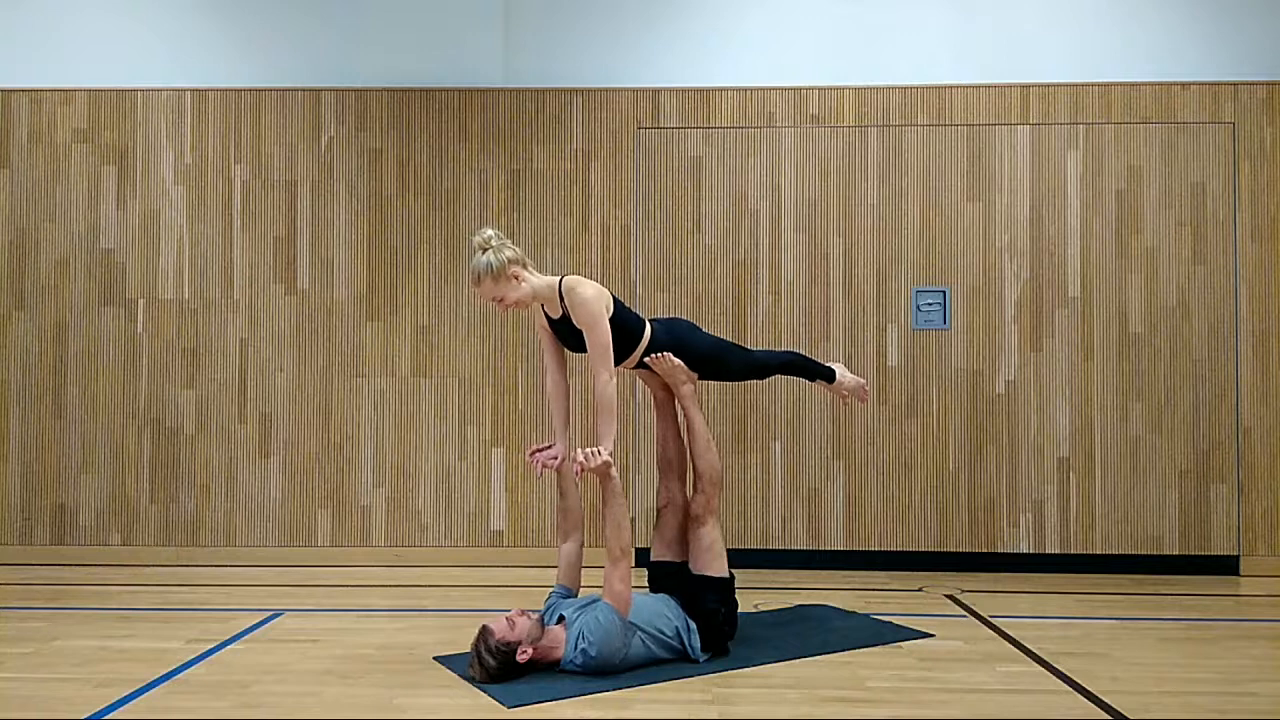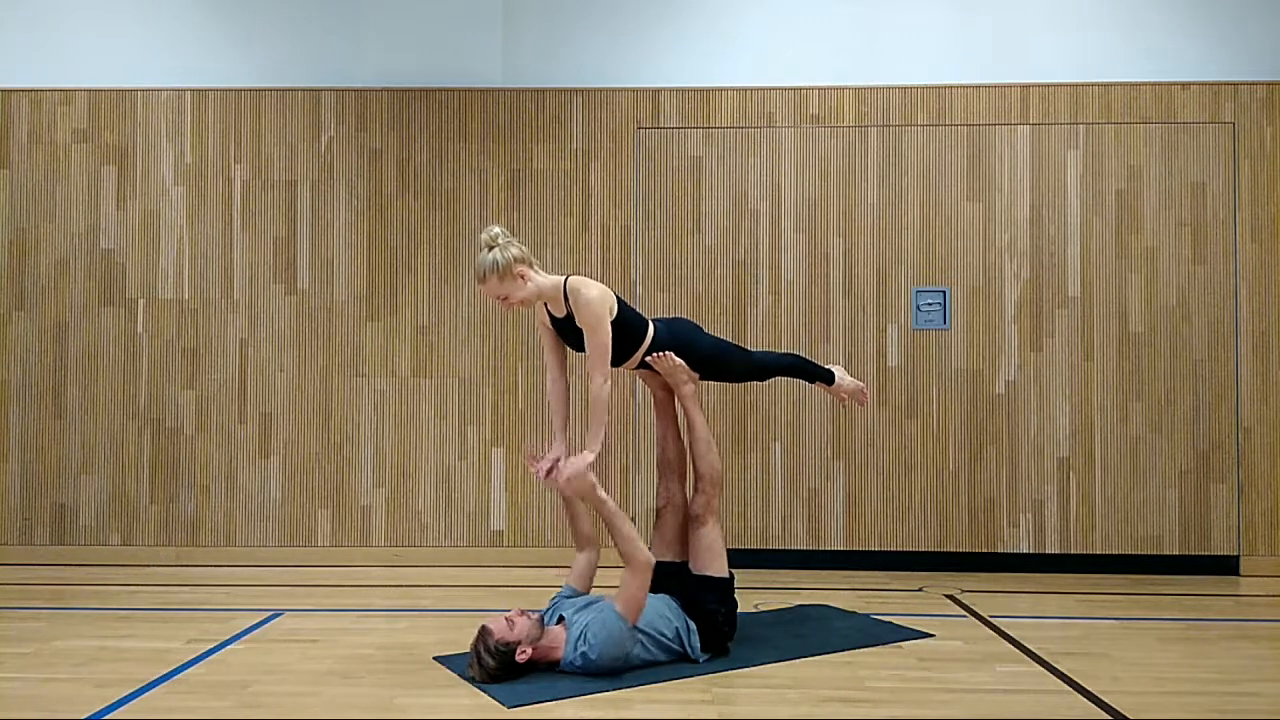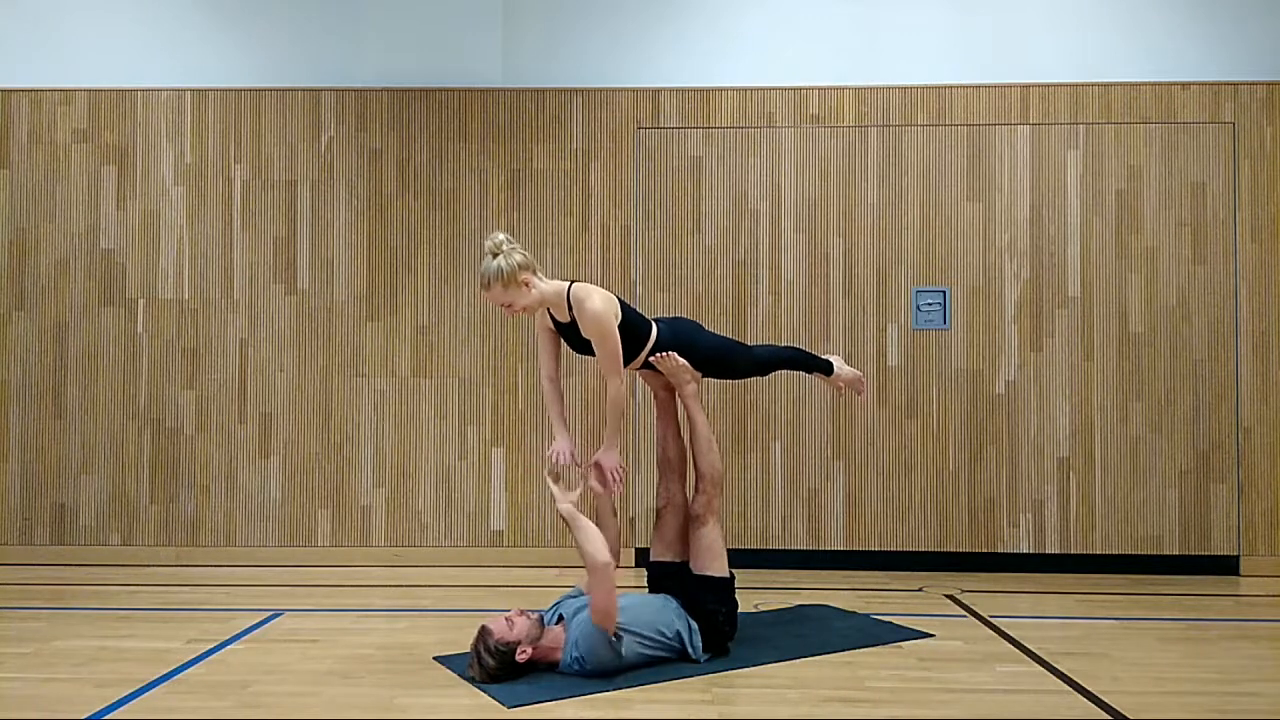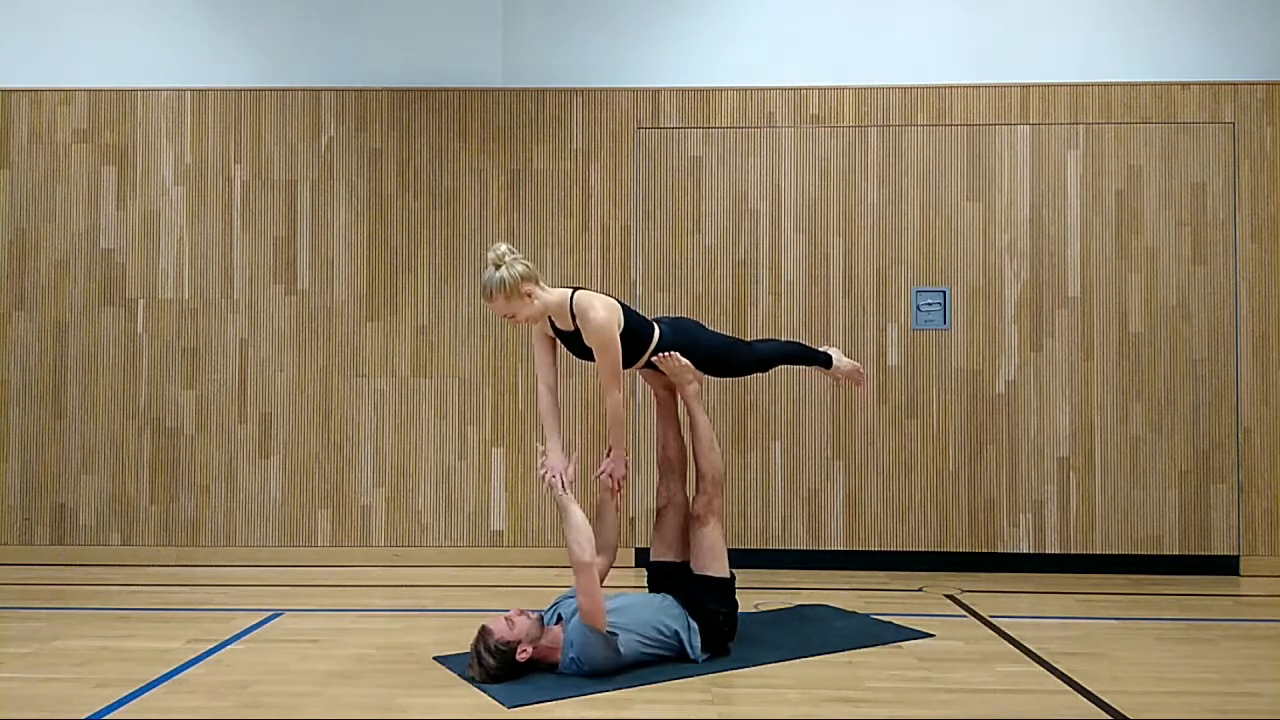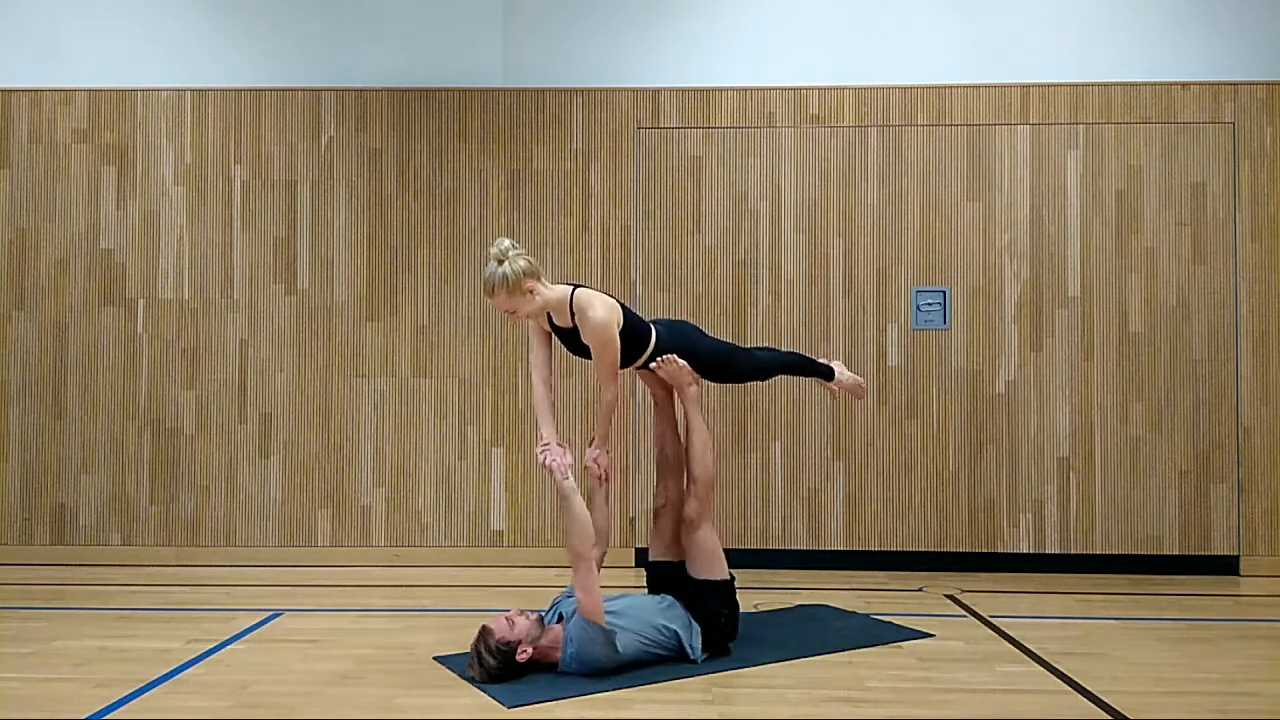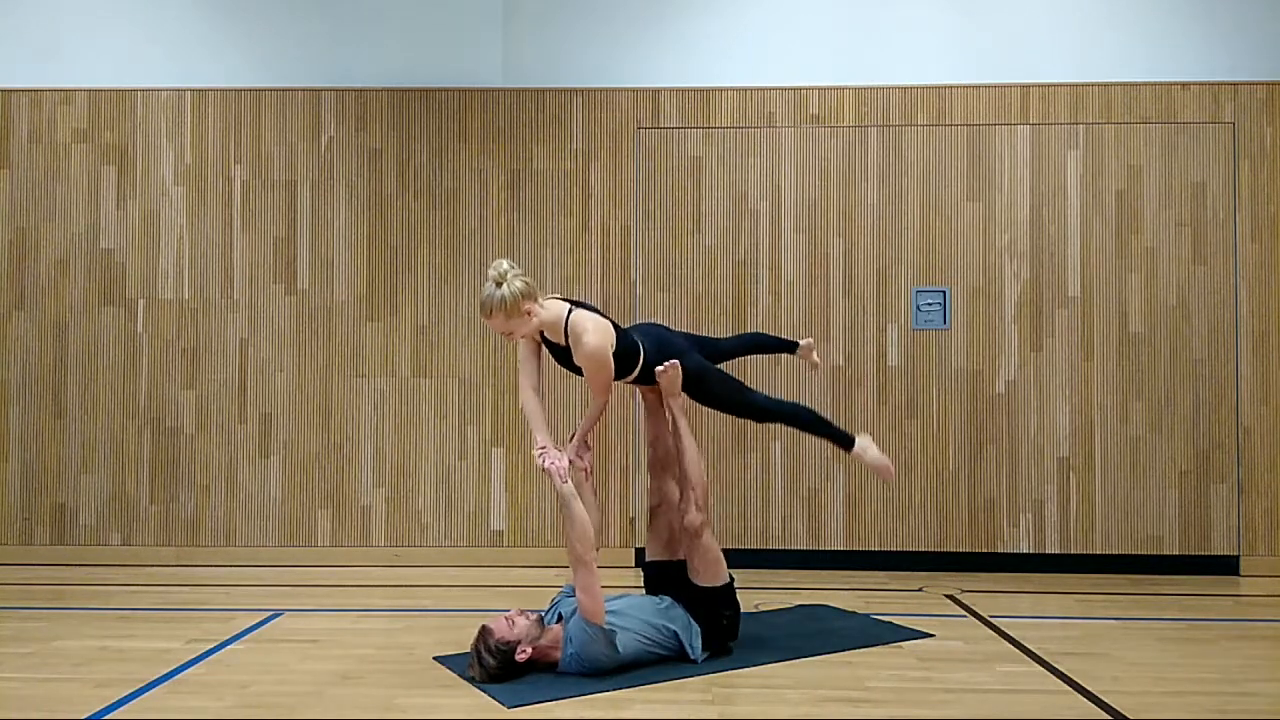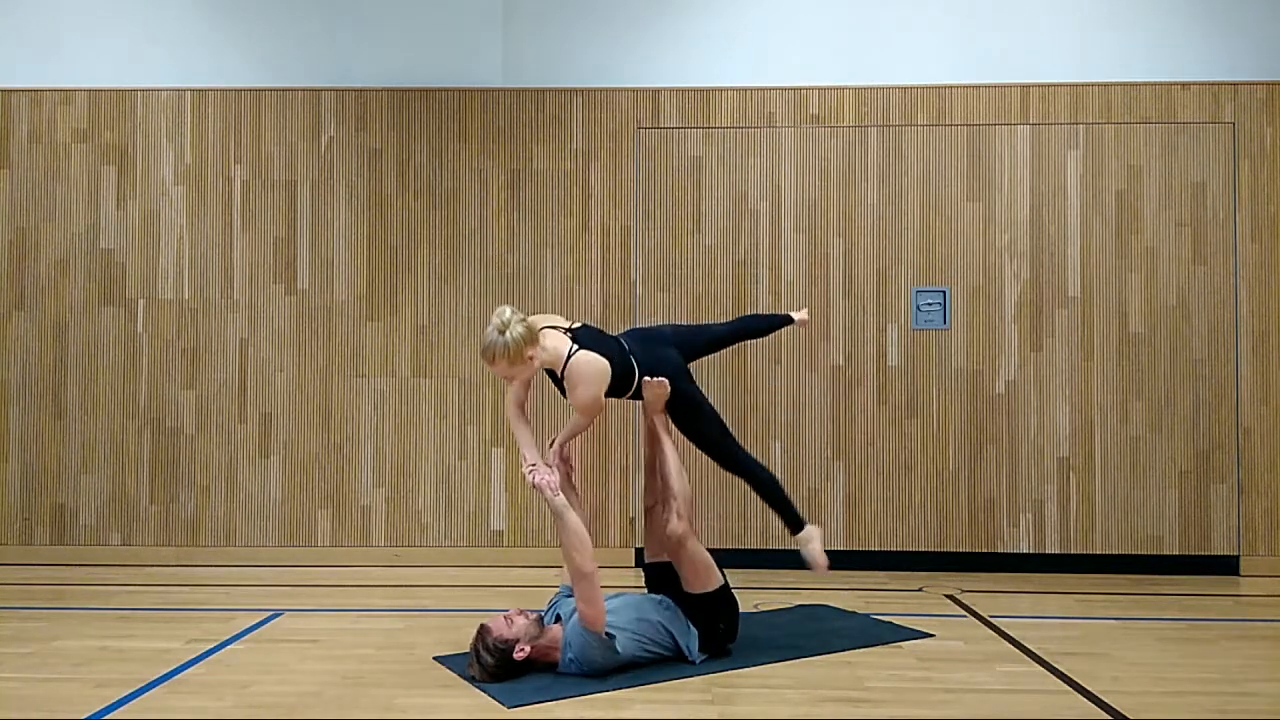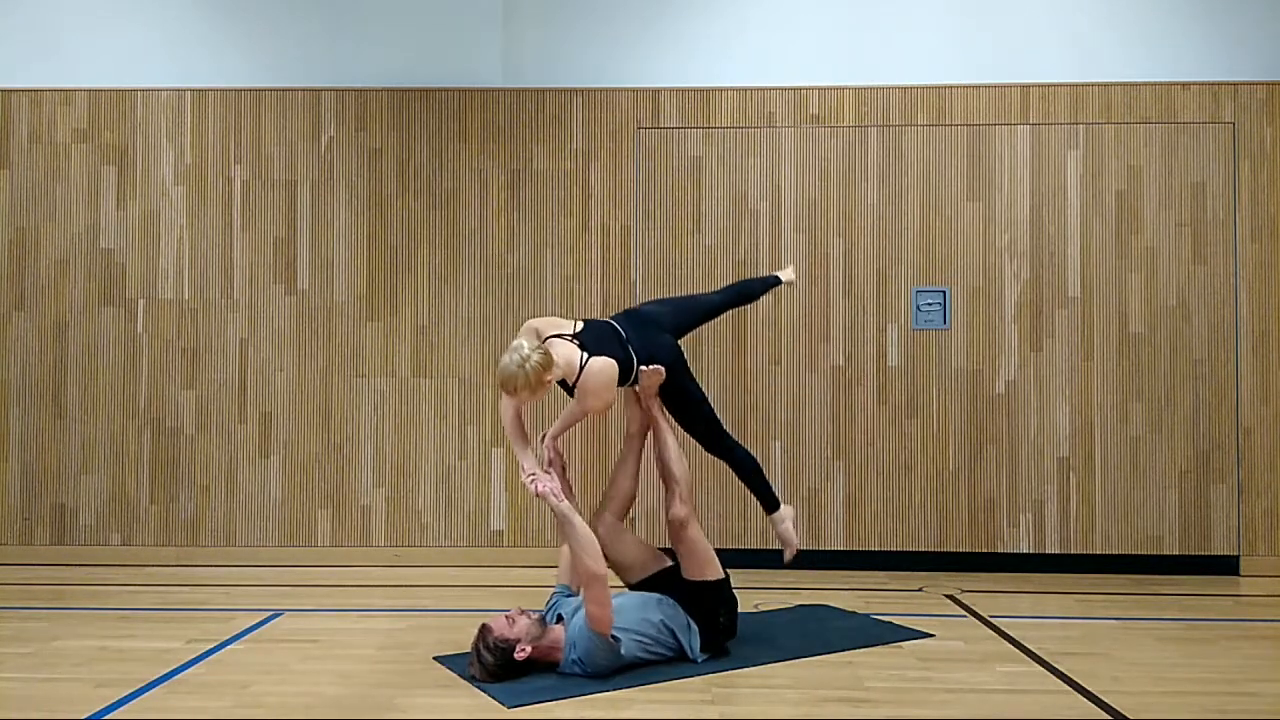
dt=0.4s
person 1, frame 1
left shoulder: (580, 295)
right shoulder: (543, 311)
left elbow: (605, 376)
right elbow: (555, 377)
left wrist: (605, 446)
right wrist: (560, 442)
left hip: (677, 346)
right hip: (655, 358)
left knee: (754, 365)
right knee: (753, 367)
left ankle: (832, 374)
right ankle: (828, 375)
person 1, frame 2
left shoulder: (584, 296)
right shoulder: (544, 310)
left elbow: (600, 378)
right elbow: (555, 377)
left wrist: (591, 450)
right wrist: (559, 444)
left hip: (678, 346)
right hip: (653, 357)
left knee: (754, 365)
right knee: (752, 367)
left ankle: (829, 376)
right ankle: (826, 376)
person 1, frame 3
left shoulder: (590, 305)
right shoulder: (546, 312)
left elbow: (615, 382)
right elbow: (549, 379)
left wrist: (611, 447)
right wrist: (562, 436)
left hip: (681, 345)
right hip: (656, 353)
left knee: (755, 361)
right knee: (752, 362)
left ankle: (828, 366)
right ankle: (825, 368)
person 1, frame 4
left shoulder: (593, 315)
right shoulder: (545, 318)
left elbow: (613, 393)
right elbow: (545, 387)
left wrist: (617, 455)
right wrist: (555, 451)
left hip: (684, 345)
right hip: (657, 347)
left knee: (758, 357)
right knee: (754, 356)
left ankle: (828, 359)
right ankle: (823, 359)
person 1, frame 5
left shoulder: (593, 314)
right shoulder: (542, 314)
left elbow: (609, 388)
right elbow: (540, 379)
left wrist: (600, 444)
right wrist: (549, 438)
left hip: (679, 348)
right hip: (652, 345)
left knee: (759, 368)
right knee: (752, 363)
left ankle: (830, 372)
right ankle: (826, 371)
person 1, frame 6
left shoulder: (588, 340)
right shoulder: (536, 317)
left elbow: (600, 399)
right elbow: (528, 390)
left wrist: (580, 440)
right wrist: (544, 444)
left hip: (665, 360)
right hip: (642, 340)
left knee: (760, 406)
right knee: (726, 345)
left ankle: (854, 443)
right ankle: (798, 346)
person 1, frame 7
left shoulder: (583, 382)
right shoulder: (531, 329)
left elbow: (586, 418)
right elbow: (514, 407)
left wrist: (558, 444)
right wrist: (533, 458)
left hip: (662, 376)
right hip: (634, 347)
left knee: (731, 456)
right knee: (724, 332)
left ankle: (801, 531)
right ankle: (790, 318)
person 1, frame 8
left shoulder: (595, 388)
right shoulder: (533, 334)
right elbow: (508, 406)
left wrist: (553, 434)
right wrist: (528, 462)
left hip: (659, 361)
right hip: (636, 323)
left knee: (717, 441)
right knee: (718, 300)
left ankle: (776, 510)
right ankle: (778, 278)
person 2, frame 1
left shoulder: (555, 616)
right shoulder: (593, 649)
left elbow: (571, 540)
right elbow: (619, 557)
left wrist: (564, 473)
right wrist: (609, 479)
left hip: (670, 603)
right hip: (704, 622)
right knee: (702, 507)
left ankle: (665, 395)
right ankle: (684, 393)
person 2, frame 2
left shoulder: (556, 617)
right shoulder: (595, 651)
left elbow: (587, 549)
right elbow: (642, 564)
left wrist: (568, 492)
right wrist: (596, 496)
left hip: (670, 602)
right hip: (703, 621)
right knee: (703, 506)
left ankle: (665, 394)
right ankle: (685, 392)
person 2, frame 3
left shoulder: (558, 617)
right shoulder: (587, 653)
left elbow: (602, 564)
right elbow: (602, 565)
left wrist: (603, 498)
right wrist: (567, 509)
left hip: (671, 604)
right hip: (704, 621)
right knee: (704, 506)
left ankle: (666, 393)
right ankle: (687, 392)
person 2, frame 4
left shoulder: (557, 616)
right shoulder: (583, 653)
left elbow: (602, 556)
right elbow: (586, 563)
left wrist: (607, 493)
right wrist: (564, 498)
left hip: (671, 602)
right hip: (704, 621)
right knee: (705, 507)
left ankle: (667, 394)
right ankle: (689, 392)
person 2, frame 5
left shoulder: (557, 616)
right shoulder: (583, 650)
left elbow: (595, 550)
right elbow: (584, 560)
left wrist: (598, 484)
right wrist: (566, 486)
left hip: (672, 605)
right hip: (706, 621)
right knee: (695, 511)
left ankle: (664, 394)
right ankle: (688, 394)
person 2, frame 6
left shoulder: (557, 615)
right shoulder: (583, 651)
left elbow: (585, 551)
right elbow: (584, 562)
left wrist: (580, 480)
right wrist: (565, 490)
left hip: (669, 605)
right hip: (704, 625)
right knee: (693, 519)
right ankle: (673, 404)
person 2, frame 7
left shoulder: (557, 614)
right shoulder: (582, 653)
left elbow: (577, 567)
right elbow: (584, 572)
left wrist: (565, 484)
right wrist: (557, 502)
left hip: (672, 607)
right hip: (704, 626)
right knee: (676, 528)
right ankle: (656, 416)
person 2, frame 8
left shoulder: (556, 615)
right shoulder: (585, 653)
left elbow: (571, 547)
right elbow: (594, 574)
left wrist: (560, 479)
right wrist: (560, 506)
left hip: (672, 604)
right hip: (705, 622)
left knee: (604, 524)
right knee: (679, 515)
left ankle: (637, 428)
right ankle: (651, 407)
